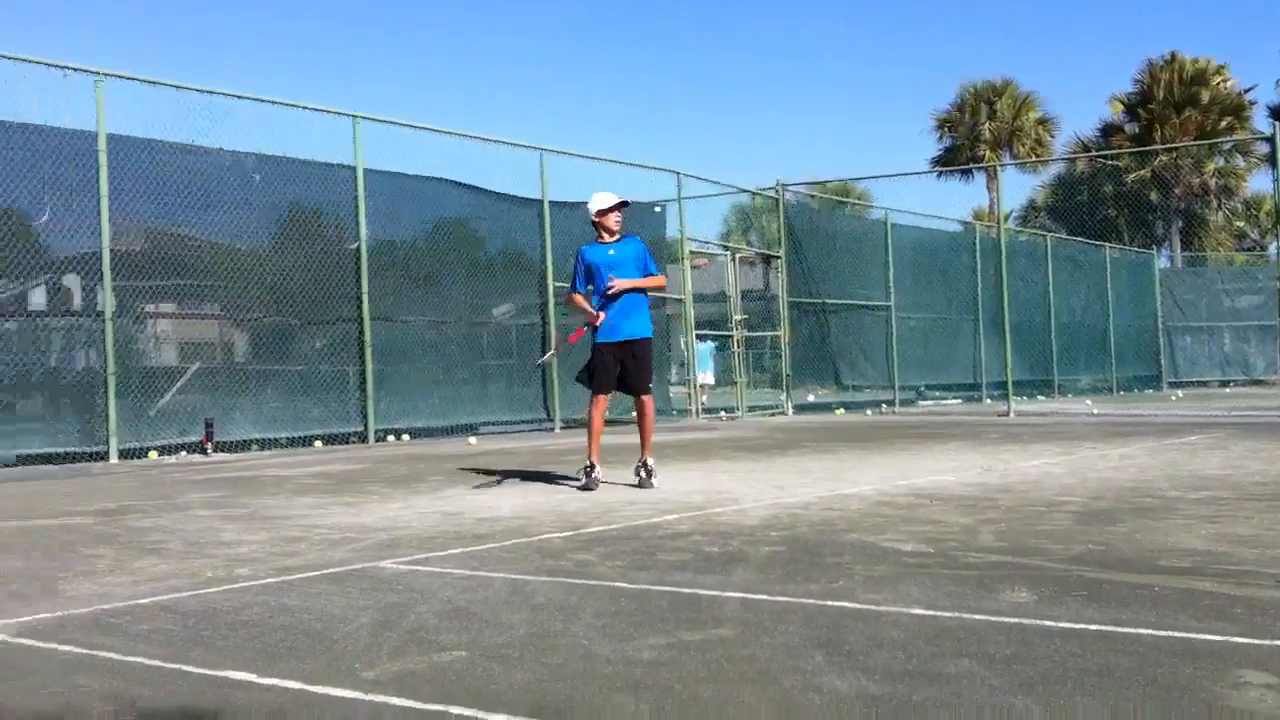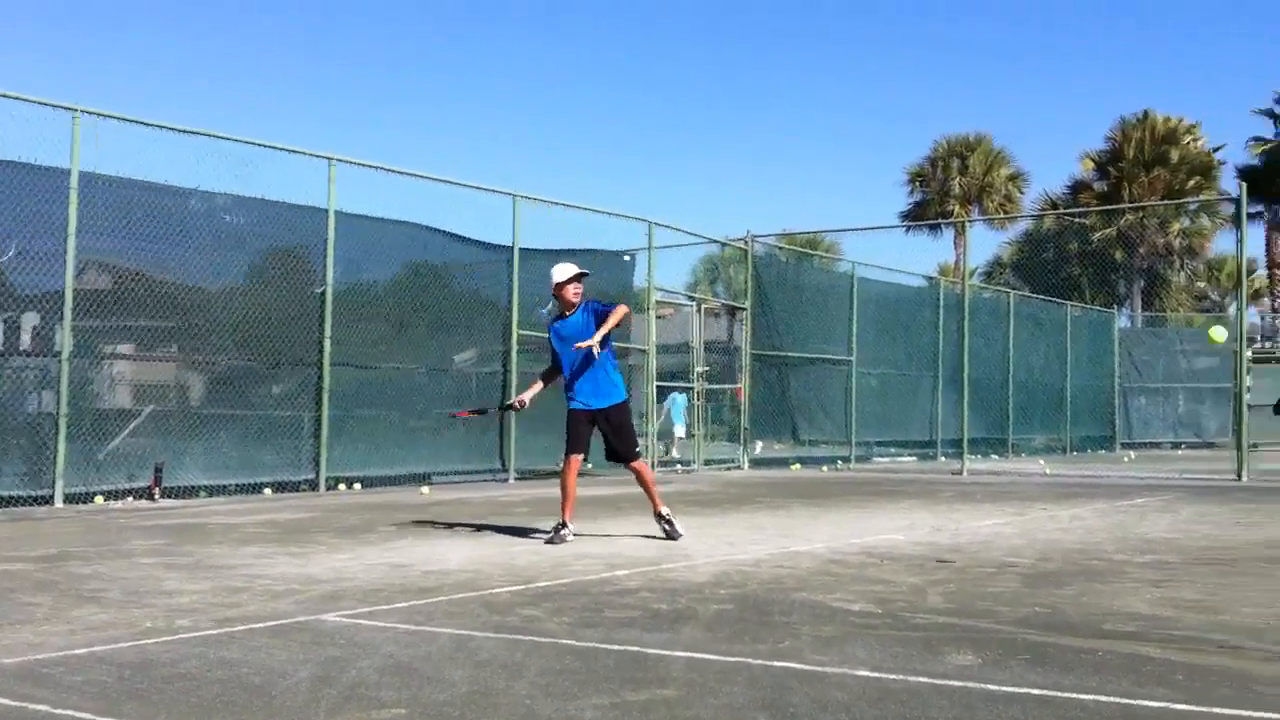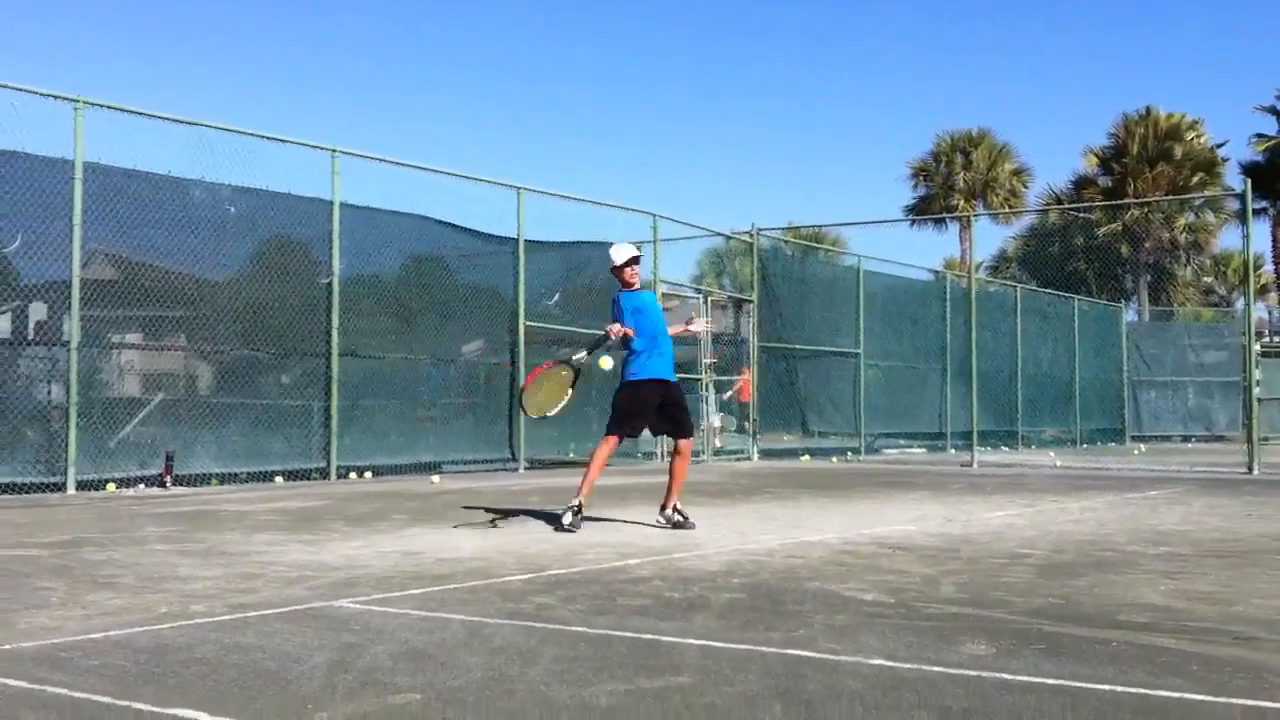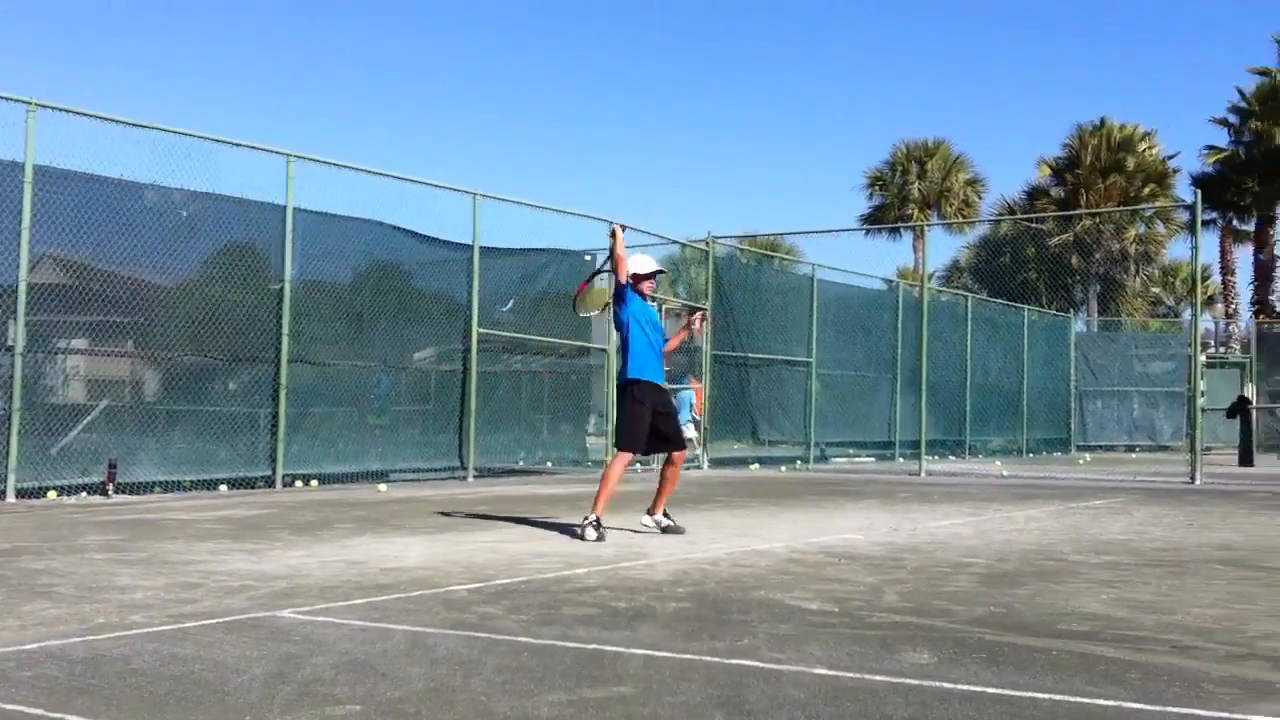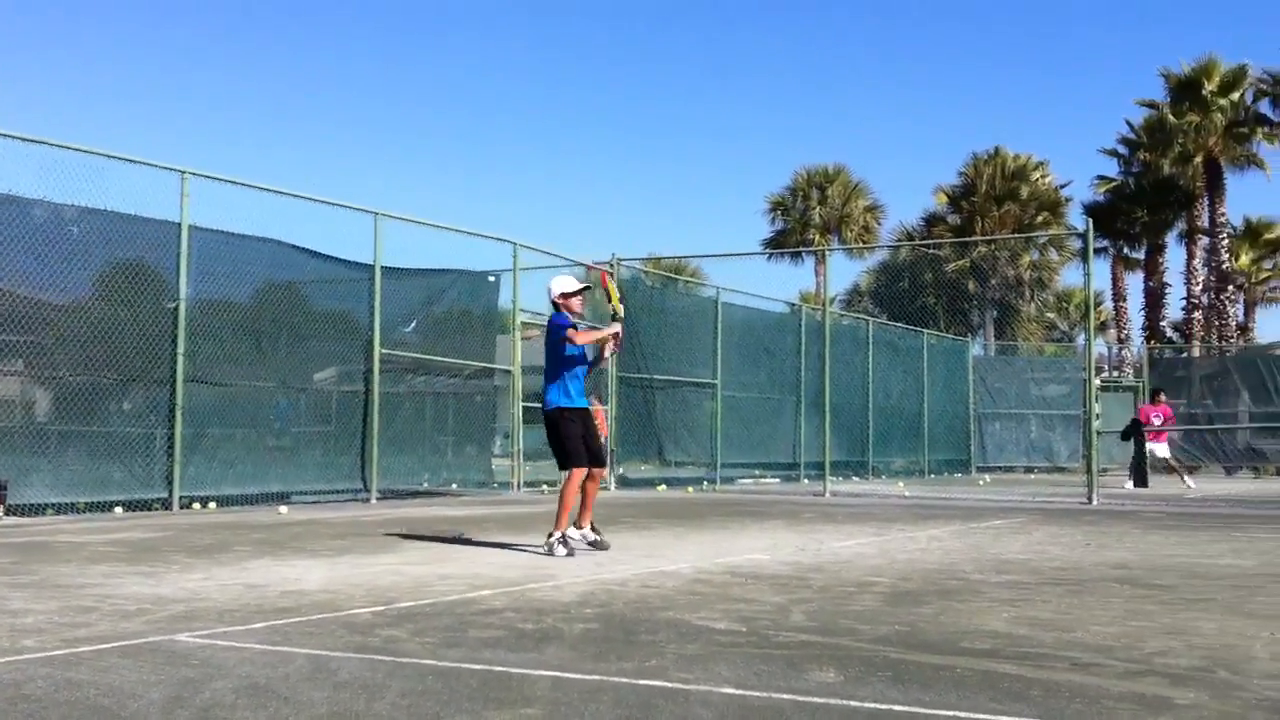
dt=0.4s
person 1, frame 1
left shoulder: (635, 244)
right shoulder: (586, 253)
left elbow: (660, 280)
right elbow: (574, 294)
left wrist: (628, 283)
right wrist: (589, 311)
left hip: (638, 334)
right hip: (605, 335)
left knee: (644, 397)
right knee: (600, 398)
left ankle: (645, 462)
right ankle: (592, 464)
person 1, frame 2
left shoulder: (592, 309)
right shoulder: (554, 326)
left elbow: (622, 309)
left wrist: (597, 336)
right wrist: (530, 392)
left hip: (612, 399)
right hip: (579, 404)
left knee: (634, 461)
right knee: (572, 460)
left ankle: (661, 511)
right ankle: (566, 523)
person 1, frame 3
left shoulder: (649, 296)
right shoulder: (621, 298)
right elbow: (630, 334)
left wrist: (685, 327)
right wrist: (617, 331)
left hip: (666, 380)
right hip: (637, 379)
left knee: (685, 443)
right knee: (611, 439)
left ankle: (670, 507)
right ankle: (578, 503)
person 1, frame 4
left shoulder: (650, 312)
right shoulder: (625, 300)
left elbow: (663, 349)
right elbow: (620, 263)
left wrist: (686, 329)
right wrist: (618, 236)
left hip: (657, 388)
right hip: (635, 386)
left knee: (677, 452)
right knee: (625, 454)
left ankle: (656, 514)
right ankle: (593, 517)
person 1, frame 5
left shoulder: (577, 329)
right shoulder: (558, 321)
right elbow: (577, 339)
left wrist: (604, 352)
right wrist: (607, 332)
left hip: (579, 407)
right hip: (561, 407)
left knee: (597, 469)
right knee: (578, 470)
left ankle: (583, 527)
right ankle: (557, 535)
